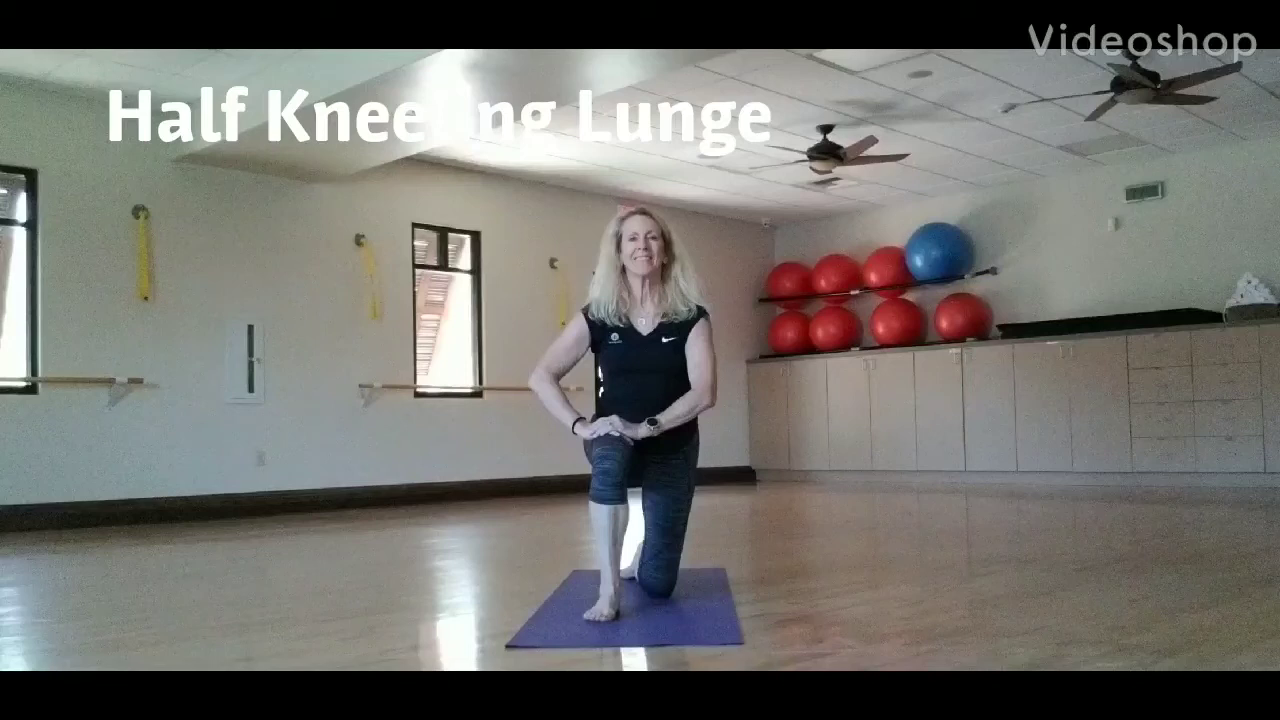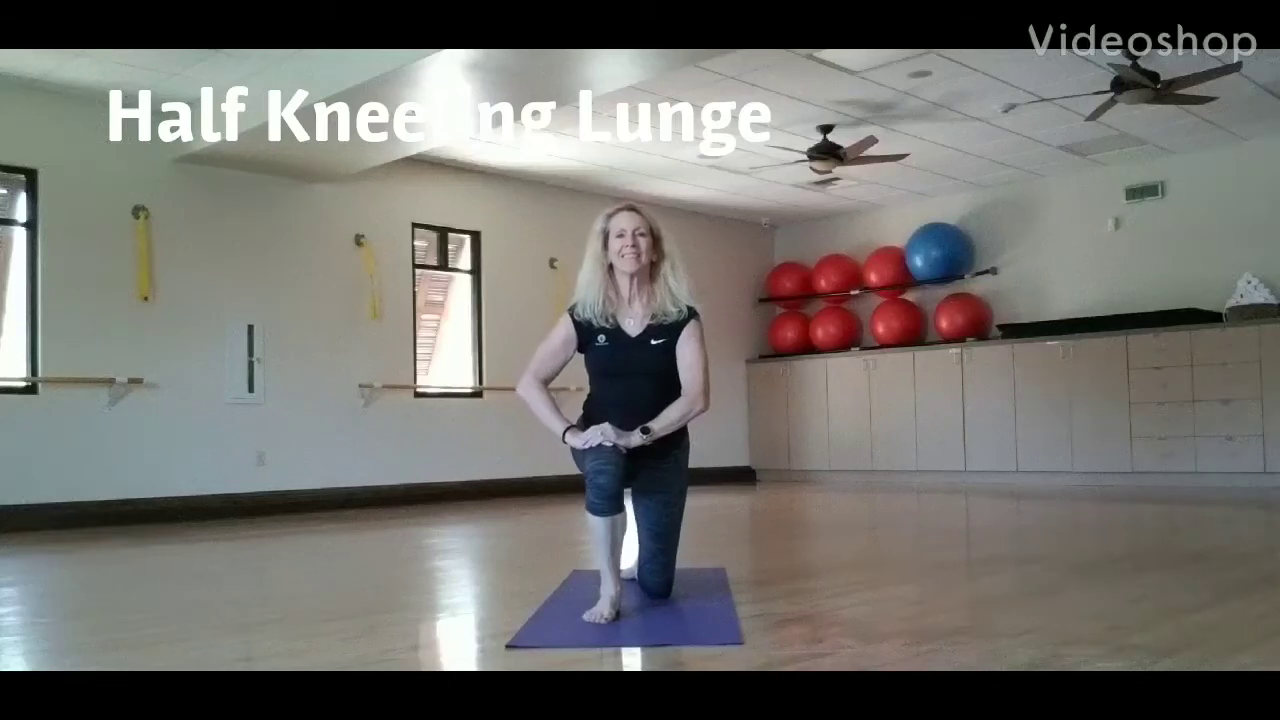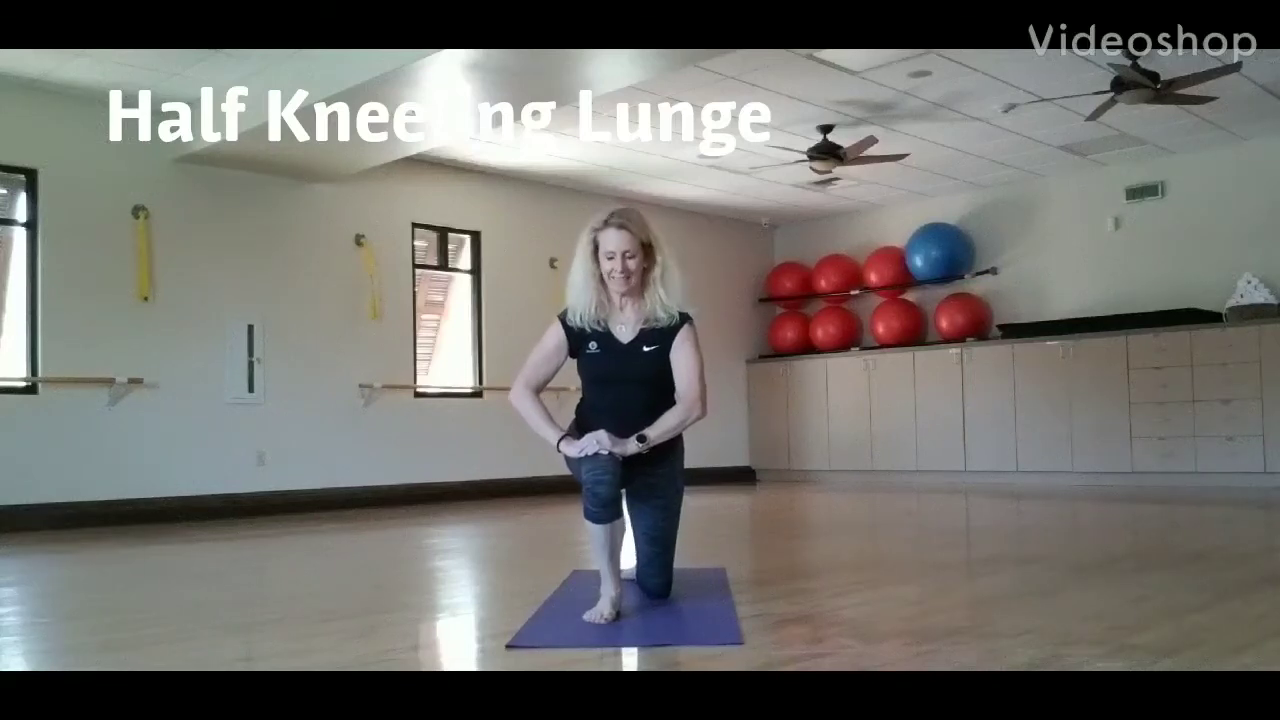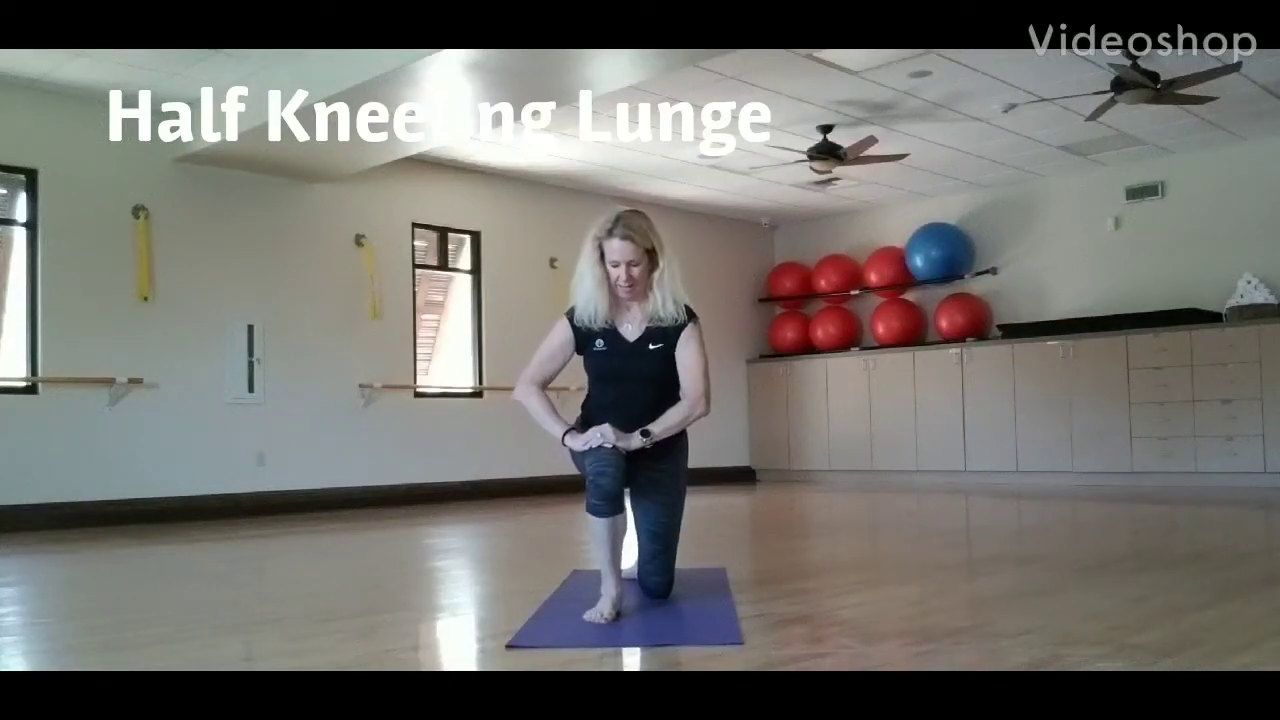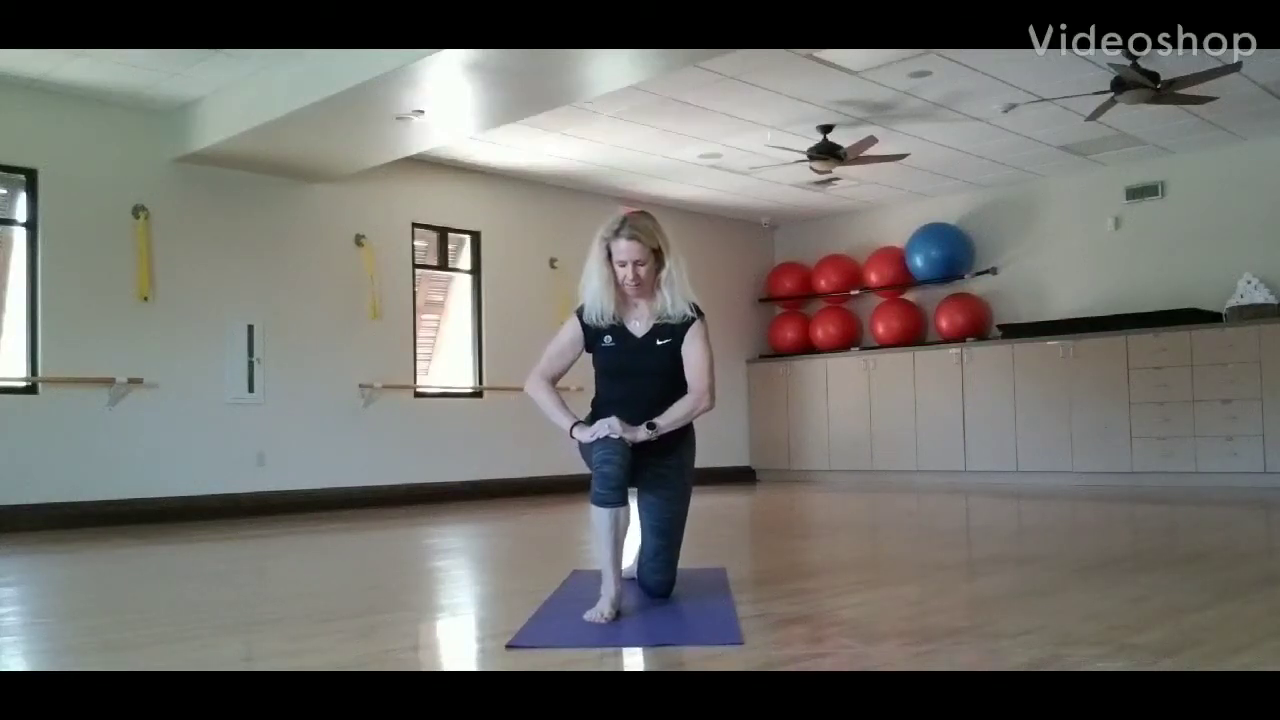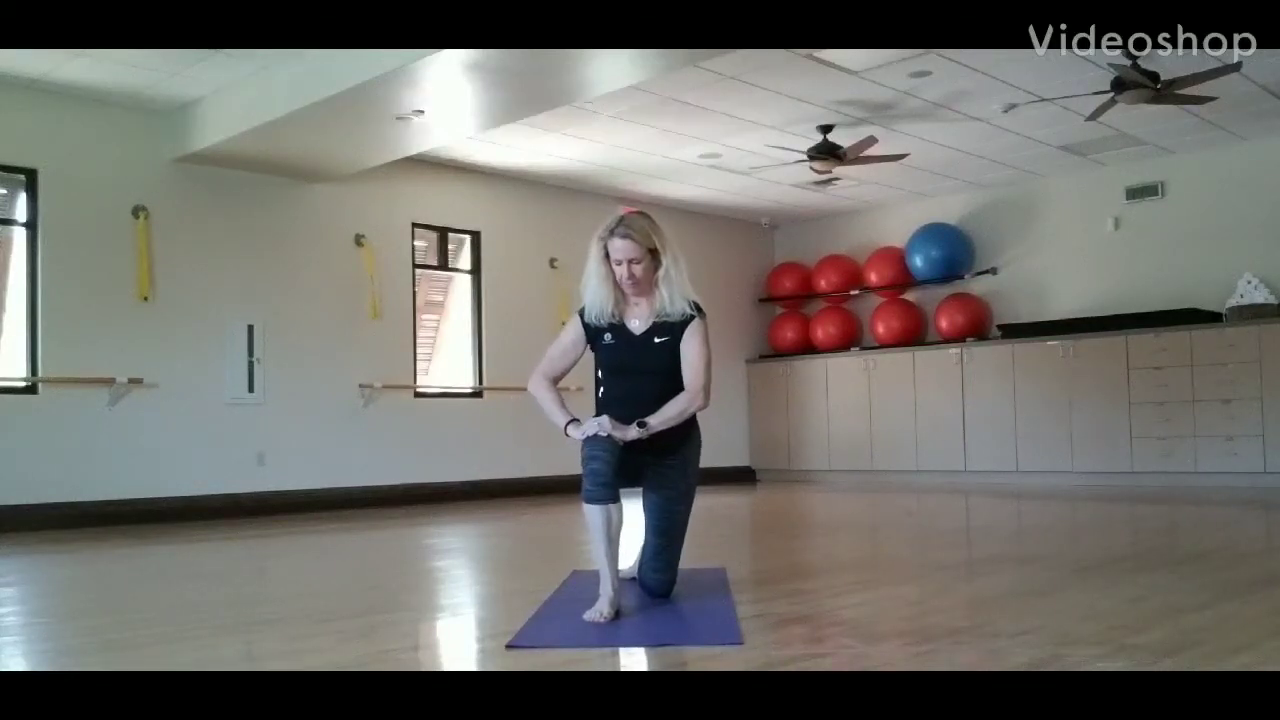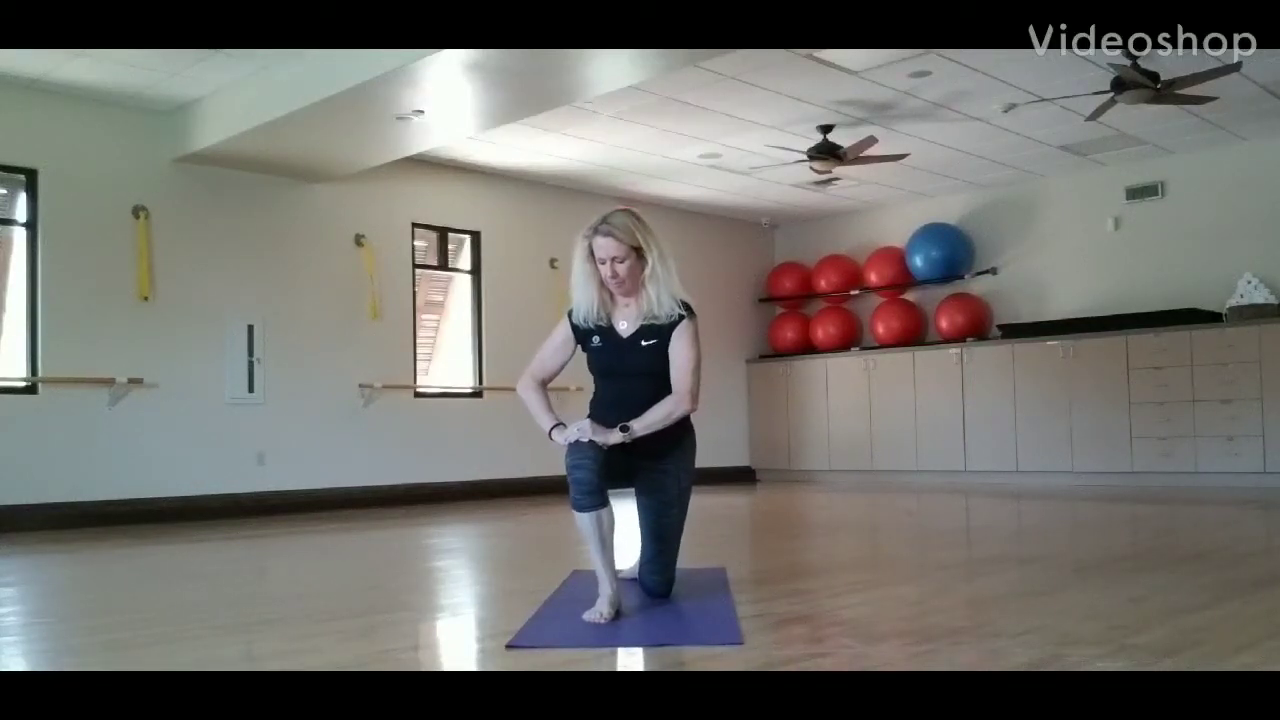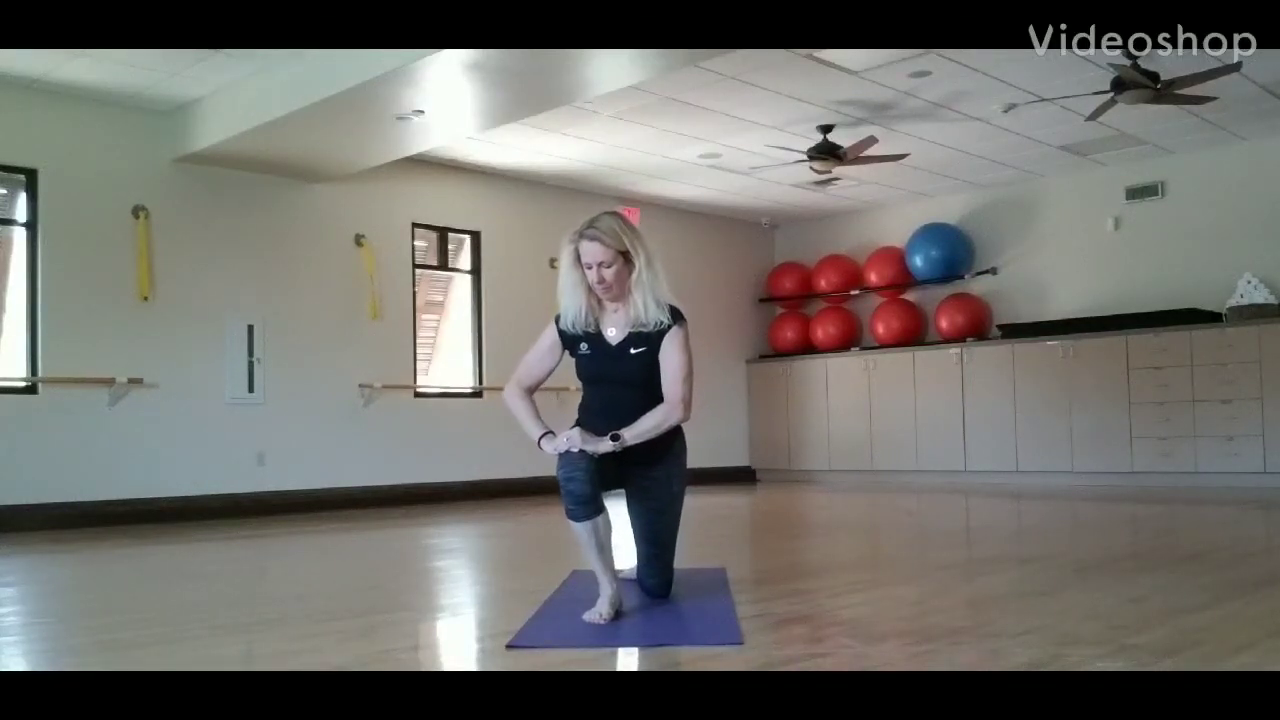
dt=0.5s
person 1, frame 1
left shoulder: (691, 317)
right shoulder: (598, 315)
left elbow: (704, 393)
right elbow: (541, 377)
left wrist: (645, 427)
right wrist: (579, 424)
left hip: (673, 445)
right hip: (613, 438)
left knee: (658, 583)
right knee: (609, 459)
left ankle: (640, 563)
right ankle: (609, 589)
person 1, frame 2
left shoulder: (681, 317)
right shoulder: (584, 316)
left elbow: (697, 398)
right elbow: (529, 383)
left wrist: (637, 435)
right wrist: (569, 432)
left hip: (663, 448)
right hip: (602, 442)
left knee: (657, 586)
right knee: (604, 471)
left ankle: (639, 566)
right ankle: (609, 588)
person 1, frame 3
left shoulder: (674, 323)
right shoulder: (575, 321)
left elbow: (693, 405)
right elbow: (521, 391)
left wrist: (633, 444)
right wrist: (563, 441)
left hip: (656, 452)
right hip: (595, 447)
left knee: (656, 587)
right knee: (601, 479)
left ankle: (639, 566)
right ankle: (609, 589)
person 1, frame 4
left shoulder: (679, 320)
right shoulder: (583, 318)
left elbow: (697, 401)
right elbow: (527, 386)
left wrist: (638, 437)
right wrist: (569, 434)
left hip: (661, 448)
right hip: (600, 442)
left knee: (657, 586)
right knee: (605, 471)
left ankle: (641, 564)
right ankle: (610, 588)
person 1, frame 5
left shoulder: (685, 318)
right shoulder: (591, 317)
left elbow: (702, 396)
right elbow: (536, 381)
left wrist: (643, 431)
right wrist: (576, 428)
left hip: (668, 447)
right hip: (609, 440)
left knee: (658, 584)
right knee: (611, 461)
left ankle: (640, 563)
right ankle: (610, 588)
person 1, frame 6
left shoulder: (685, 315)
right shoulder: (594, 315)
left elbow: (697, 394)
right elbow: (539, 380)
left wrist: (636, 428)
right wrist: (572, 426)
left hip: (672, 446)
right hip: (613, 441)
left knee: (658, 584)
right knee: (598, 456)
left ankle: (642, 563)
right ankle: (608, 589)
person 1, frame 7
left shoulder: (676, 316)
right shoulder: (583, 317)
left elbow: (685, 398)
right elbow: (529, 381)
left wrist: (620, 433)
right wrist: (557, 429)
left hip: (665, 448)
right hip: (603, 441)
left knee: (657, 586)
right knee: (581, 465)
left ankle: (642, 566)
right ankle: (607, 589)
person 1, frame 8
left shoulder: (666, 322)
right shoulder: (570, 322)
left elbow: (677, 407)
right elbow: (516, 389)
left wrist: (611, 441)
right wrist: (546, 438)
left hip: (655, 453)
right hip: (592, 446)
left knee: (656, 586)
right knee: (573, 476)
left ankle: (640, 567)
right ankle: (608, 589)
